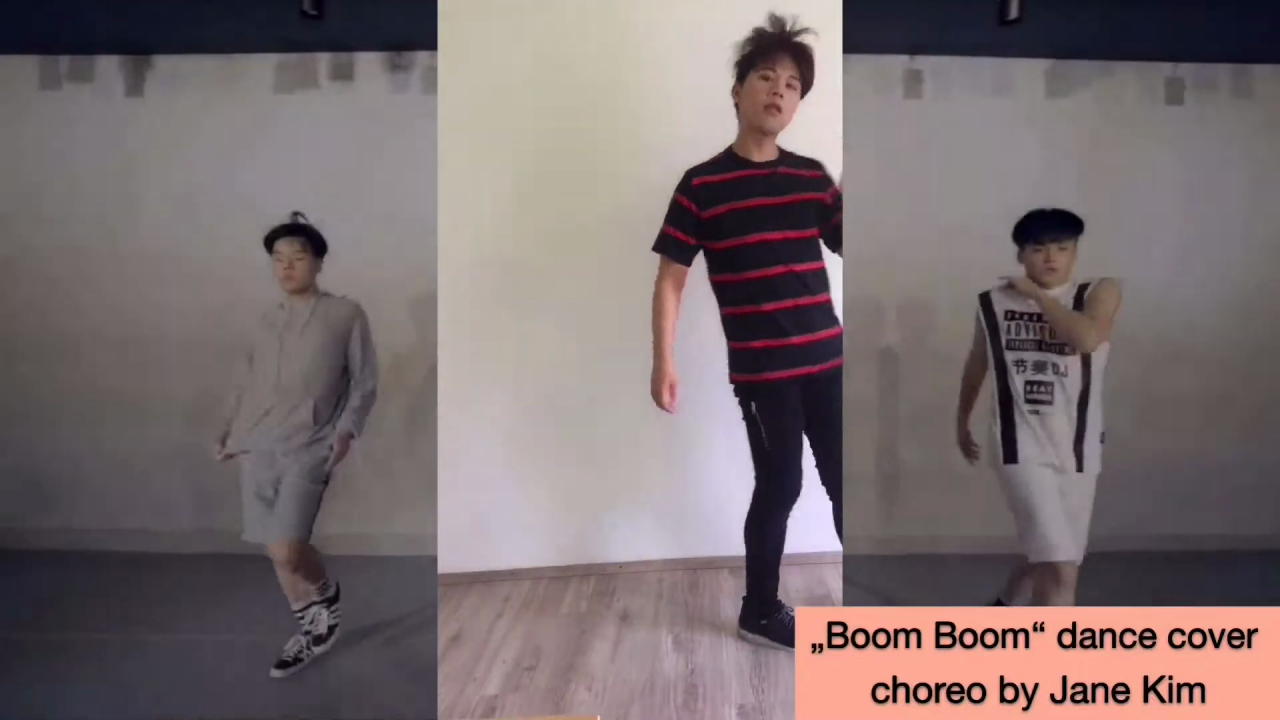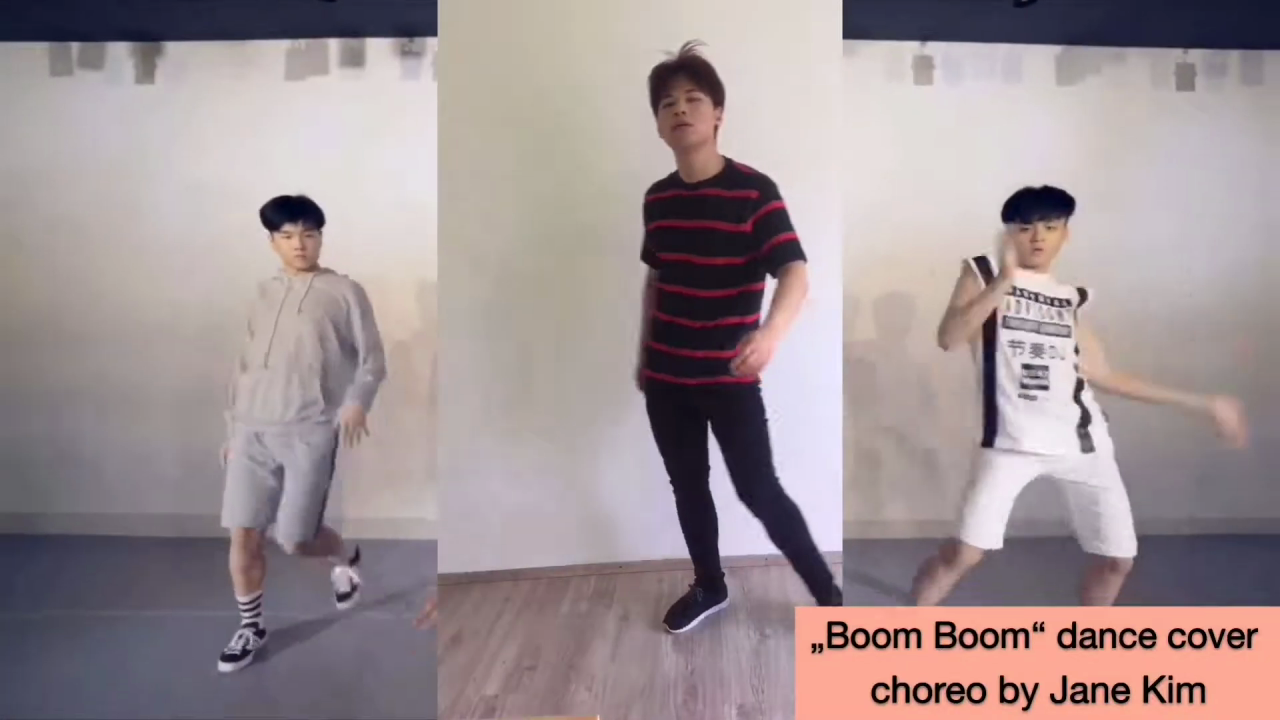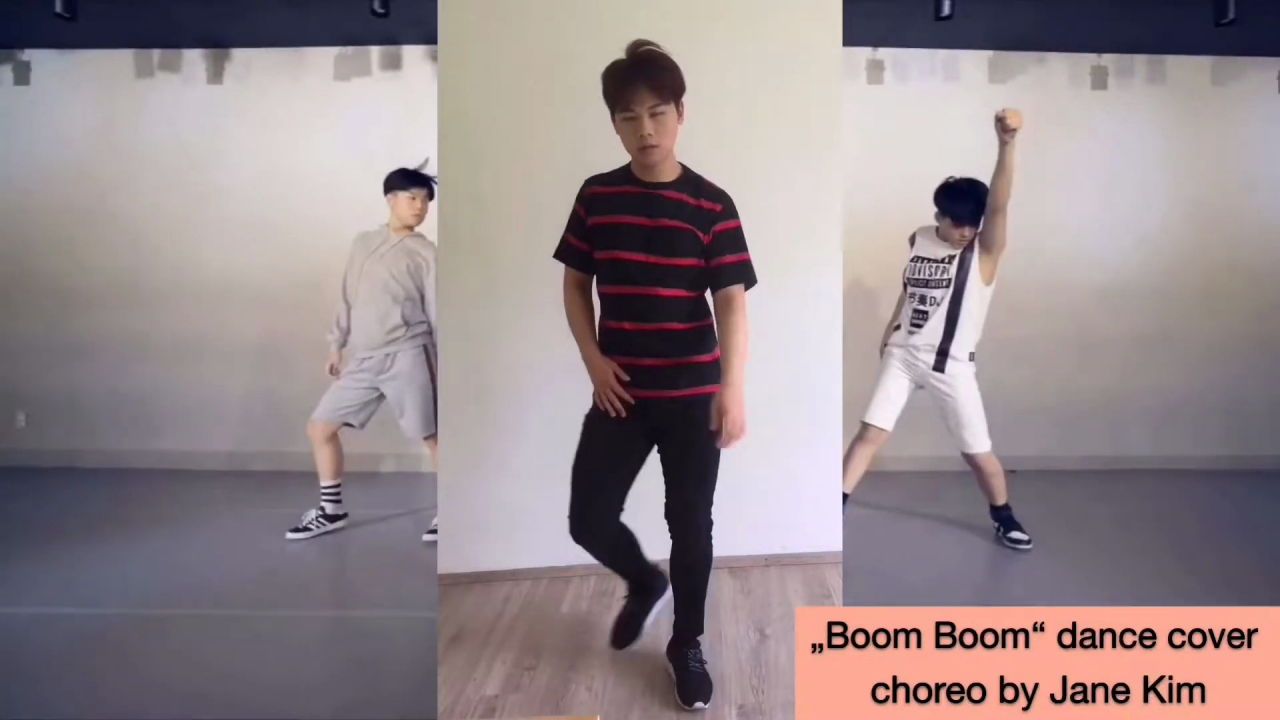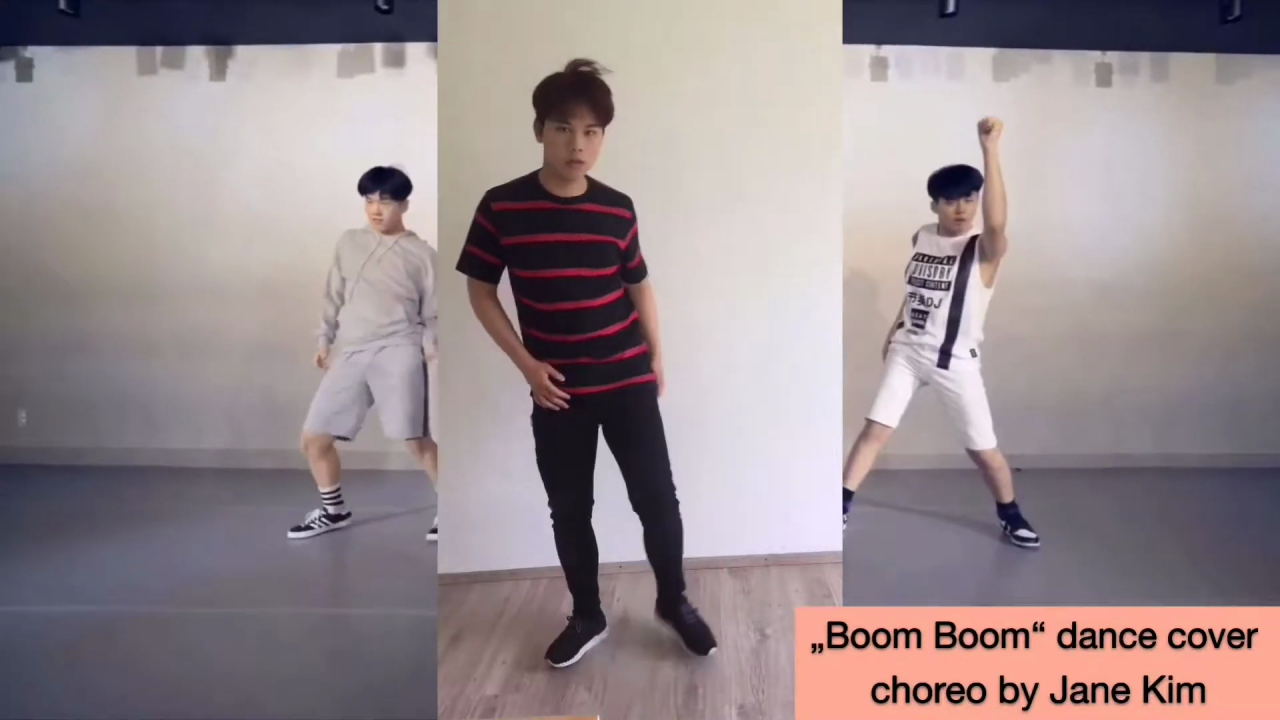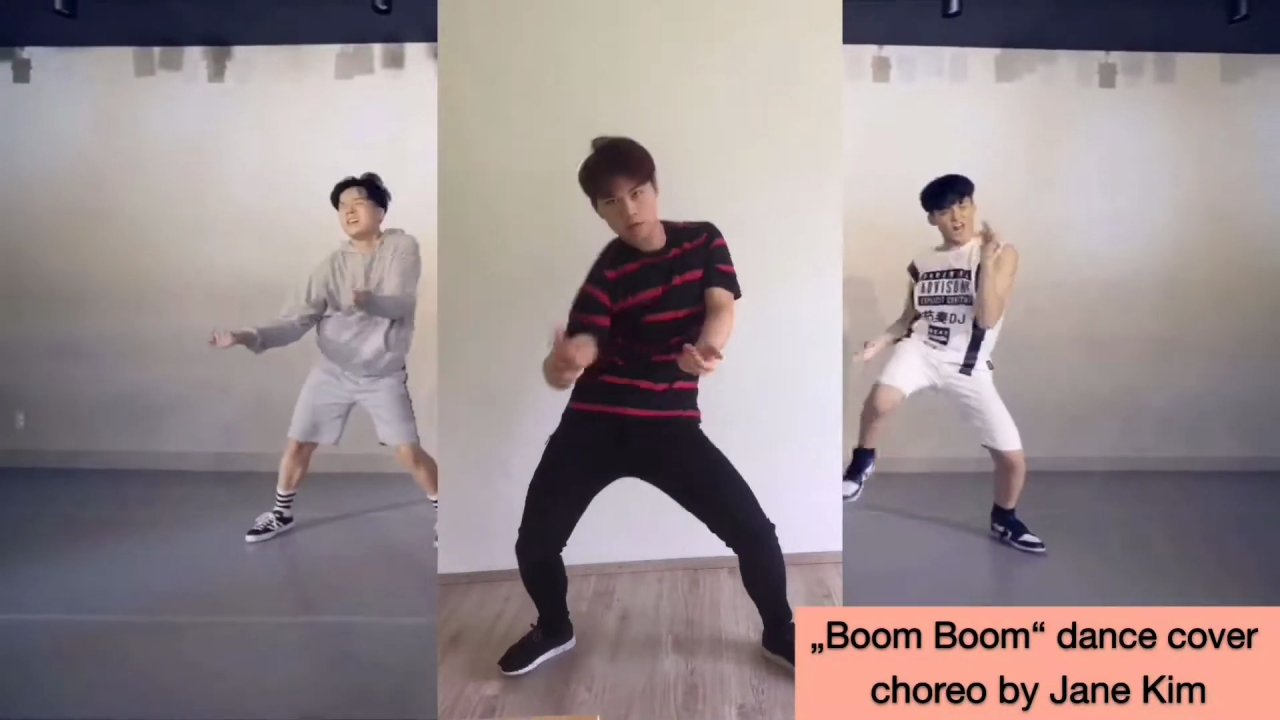
dt=1s
person 1, frame 1
left shoulder: (811, 175)
right shoulder: (703, 184)
left elbow: (849, 248)
right elbow: (670, 277)
right wrist: (663, 360)
left hip: (825, 359)
right hip: (761, 369)
left knee: (844, 484)
right knee: (778, 487)
right ankle: (760, 611)
person 1, frame 2
left shoulder: (754, 192)
right shoulder: (657, 199)
left elbow: (794, 276)
left wrist: (769, 336)
right wrist: (643, 352)
left hip: (728, 374)
right hip: (666, 374)
left knee: (759, 490)
right knee: (686, 485)
left ankle: (824, 587)
right ankle: (709, 586)
person 1, frame 3
left shoulder: (712, 204)
right shoulder: (597, 195)
left elbow: (732, 300)
right elbow: (575, 284)
left wrist: (733, 387)
right wrist: (593, 360)
left hip: (694, 391)
right hip: (621, 391)
left knee: (690, 520)
right knee: (588, 519)
left ankle: (687, 643)
right ankle: (644, 581)
person 1, frame 4
left shoulder: (617, 209)
right shoulder: (501, 207)
right elbow: (480, 290)
left wrist: (657, 357)
right wrist: (525, 362)
left hip: (627, 381)
right hip: (556, 389)
left knee: (656, 498)
right knee: (569, 511)
left ankle: (673, 601)
right ankle: (588, 617)
person 1, frame 5
left shoulder: (704, 241)
right shoulder: (608, 271)
left elbow: (722, 310)
right elbow: (562, 368)
left wrist: (707, 349)
right wrist: (563, 363)
left hip: (671, 423)
right hip: (593, 424)
left knee: (754, 531)
right knee: (534, 543)
left ankle: (780, 633)
right ankle: (553, 629)
person 2, frame 1
left shoulder: (1100, 293)
right shoulder: (993, 303)
left elbow: (1085, 339)
right elbow: (977, 364)
left wrist: (1038, 295)
right wrist: (962, 423)
left hip: (1077, 451)
right hip: (1020, 448)
left knee: (1050, 562)
right knee: (1059, 568)
person 2, frame 2
left shoulder: (1074, 297)
right shoulder: (984, 272)
left elbow: (1103, 376)
right elbow: (950, 338)
left wrist: (1199, 404)
right wrist: (1000, 283)
left hip: (1081, 439)
right hip: (1010, 440)
left knee: (1118, 554)
right knee: (964, 551)
person 2, frame 3
left shoulder: (986, 250)
right shoulder: (919, 240)
left elbow: (999, 203)
left wrist: (1006, 144)
right wrist: (889, 331)
left hip: (952, 364)
right hip: (903, 354)
left knee: (978, 451)
right knee: (871, 432)
left ankle: (1004, 517)
person 2, frame 4
left shoulder: (986, 250)
right shoulder: (921, 237)
left elbow: (996, 221)
left wrist: (990, 148)
right wrist: (894, 329)
left hip: (956, 361)
right hip: (907, 352)
left knee: (983, 448)
right knee: (875, 430)
left ankle: (1010, 515)
right ankle: (841, 506)
person 2, frame 5
left shoulder: (1002, 254)
right shoulder: (922, 264)
left elbow: (988, 319)
left wrist: (988, 259)
right wrist: (882, 340)
left hip: (969, 369)
right hip: (919, 352)
left knee: (1012, 455)
right knee: (881, 398)
left ankle: (1004, 520)
right ankle: (861, 464)
person 3, frame 1
left shoulder: (346, 314)
right shoulder: (267, 320)
left elbow: (365, 381)
right elbow: (247, 382)
left wrist: (345, 430)
right wrist: (227, 431)
left hip: (308, 452)
right hip: (257, 450)
left knee: (287, 550)
right knee: (278, 552)
left ankle: (326, 596)
right ankle: (309, 630)
person 3, frame 2
left shoulder: (345, 292)
right shoulder: (264, 295)
left elbow: (372, 357)
right elbow: (246, 365)
left wrist: (358, 401)
right wrist: (233, 428)
left hip: (312, 430)
right hip: (254, 428)
left knee: (293, 539)
right knee: (244, 533)
left ankle: (345, 559)
right ankle: (251, 626)
person 3, frame 3
left shoulder: (425, 253)
right shoulder: (362, 243)
left elbow: (437, 313)
left wrist: (440, 367)
right wrist: (336, 346)
left hip: (406, 356)
right hip: (362, 359)
left knee: (430, 436)
right knee: (319, 427)
right ankle: (332, 510)
person 3, frame 4
left shoulder: (421, 254)
right shoulder: (349, 243)
left elbow: (434, 312)
right elbow: (334, 297)
left wrist: (431, 345)
right wrist: (325, 340)
left hip: (398, 353)
right hip: (350, 355)
left knee: (415, 439)
right knee: (313, 439)
right ankle: (334, 511)
person 3, frame 5
left shoulder: (402, 246)
right shoulder: (333, 264)
left elbow: (399, 304)
right elbow: (298, 320)
left wrist: (367, 302)
right wrist: (249, 337)
left hip: (383, 374)
right hip: (332, 372)
left knee: (408, 451)
right knee: (298, 444)
right ankle: (281, 513)
